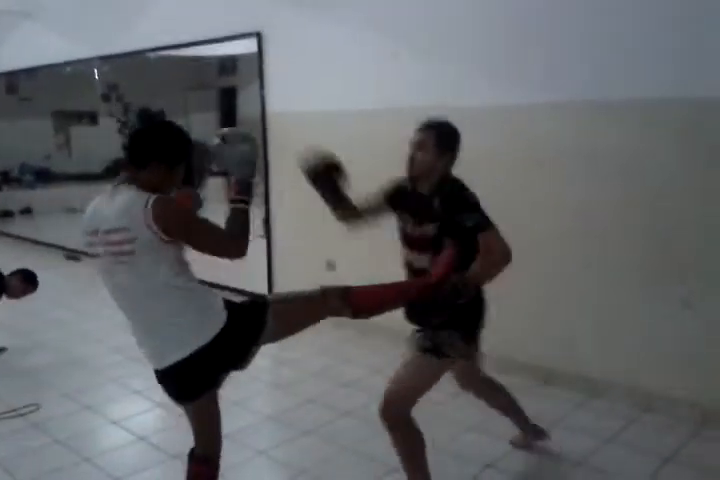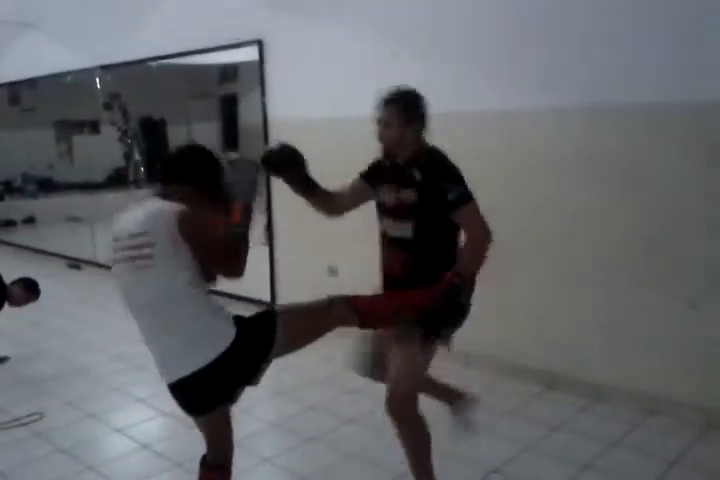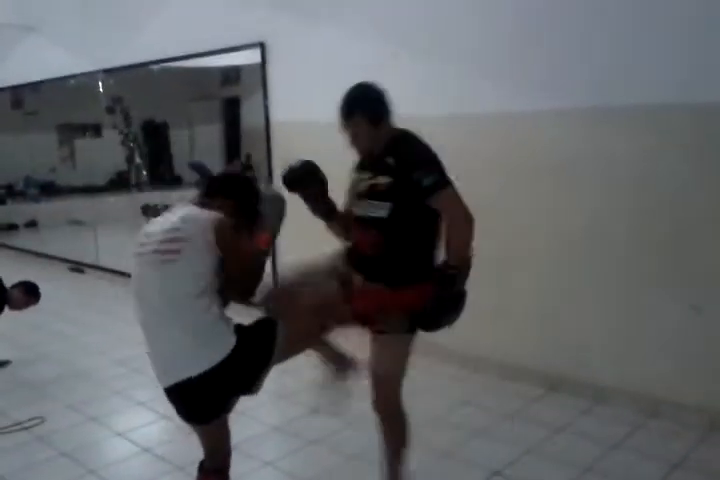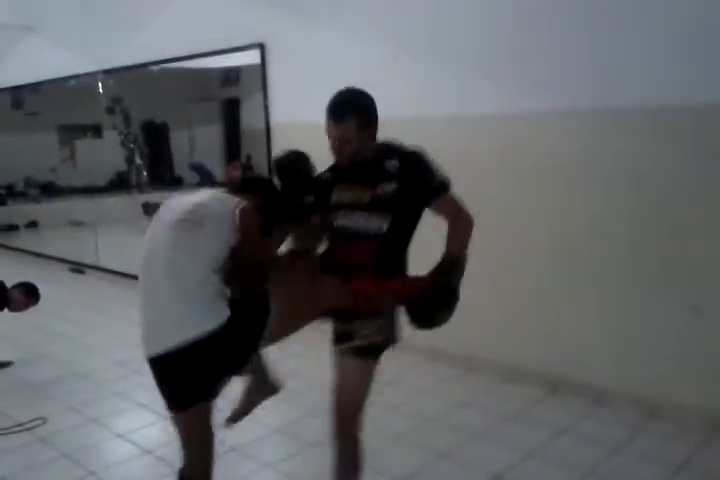
dt=0.1s
person 1, frame 1
left shoulder: (453, 200)
right shoulder: (408, 192)
left elbow: (499, 253)
right elbow: (351, 215)
left wrist: (456, 291)
right wrist: (328, 187)
left hip: (450, 321)
right hip: (443, 314)
left knee: (393, 409)
right knee: (470, 379)
right ankle: (529, 429)
person 1, frame 2
left shoulder: (436, 171)
right shoulder: (384, 168)
left elbow: (479, 233)
right elbow: (333, 206)
left wrist: (457, 287)
right wrist: (297, 178)
right hip: (398, 293)
left knee: (399, 402)
right knee: (376, 368)
right ankle: (455, 398)
person 1, frame 3
left shoulder: (412, 157)
right shoulder: (366, 164)
left elbow: (461, 218)
right elbow: (347, 230)
left wrist: (454, 274)
right wrist: (317, 200)
left hip: (399, 287)
right hip: (356, 275)
left knee: (385, 396)
person 1, frame 4
left shoulder: (405, 166)
right shoulder: (331, 177)
left elbow: (460, 218)
right elbow: (307, 242)
left wrist: (449, 271)
left hip: (370, 299)
left knee: (345, 417)
person 2, frame 1
left shoulder: (93, 215)
right shoulder: (159, 208)
right elbow: (234, 247)
left wrist: (184, 204)
right wrist: (242, 183)
left hip: (171, 363)
right hip: (215, 332)
left knee: (205, 446)
right knee: (329, 299)
right ankle: (425, 288)
person 2, frame 2
left shoulder: (122, 225)
right shoulder: (179, 218)
right elbow: (233, 268)
left wrist: (228, 214)
right wrist: (241, 209)
left hip: (183, 377)
right hip: (224, 350)
right knee: (337, 308)
right ankle: (435, 296)
person 2, frame 3
left shoulder: (153, 228)
right shoulder: (219, 225)
right elbow: (243, 289)
left hip: (179, 382)
right hip: (223, 358)
right knee: (329, 308)
person 2, frame 4
left shoulder: (174, 205)
right shoulder: (241, 210)
right elbow: (250, 284)
left hip: (167, 357)
right hip: (213, 337)
right knee: (323, 290)
